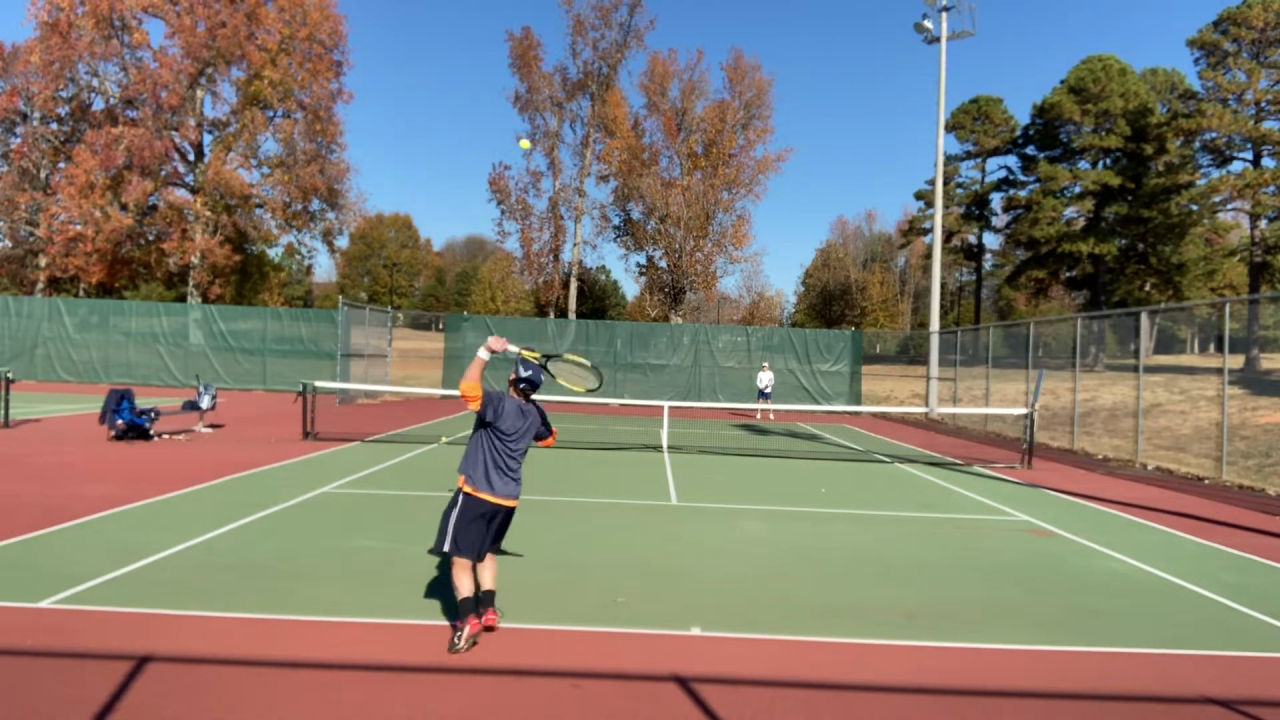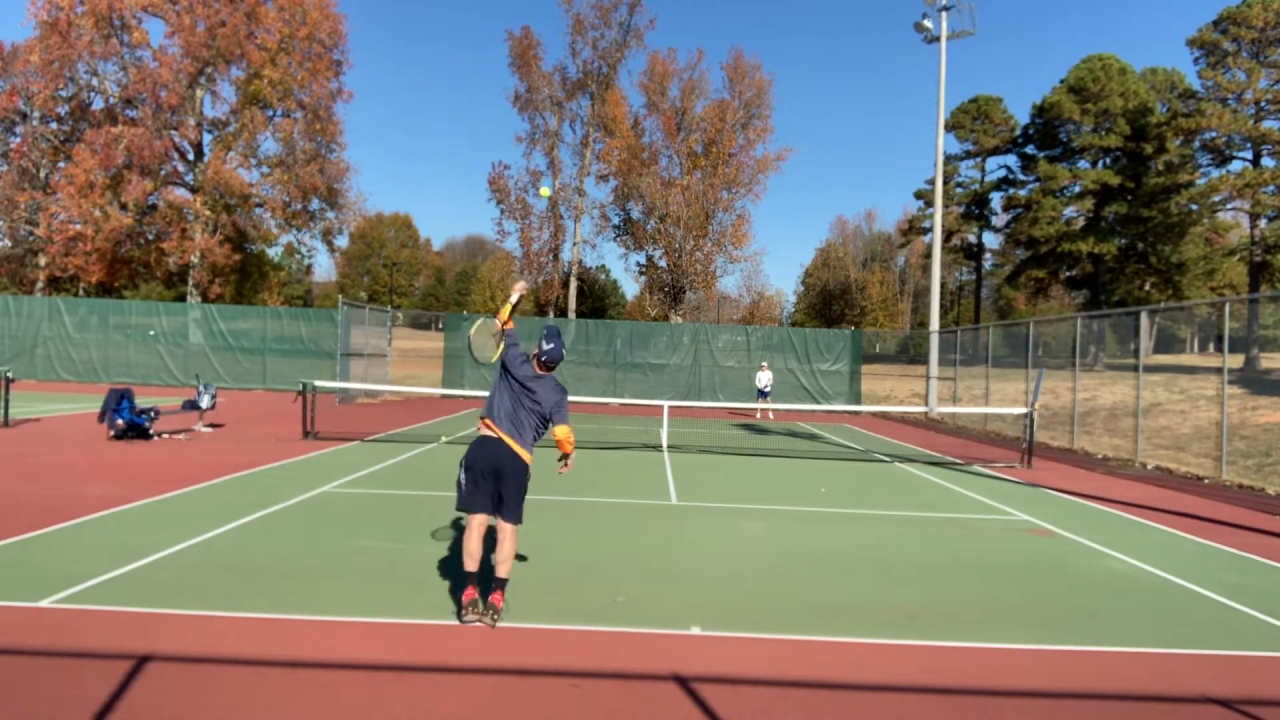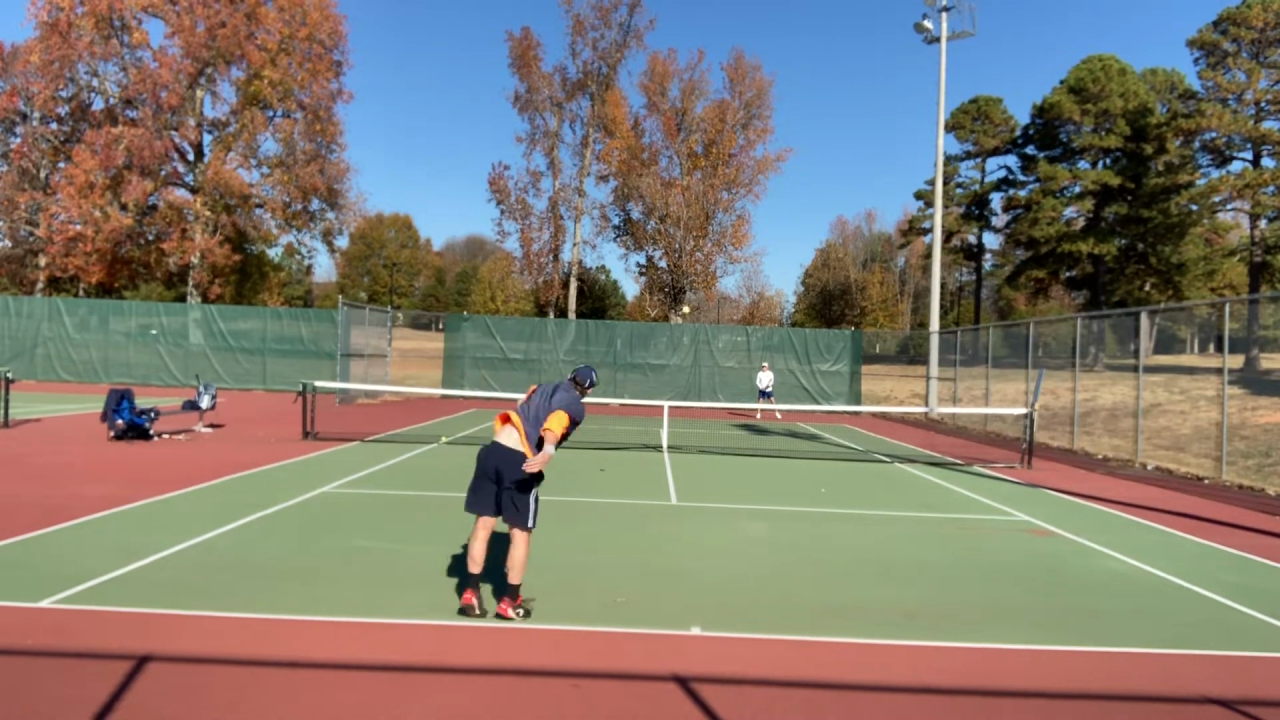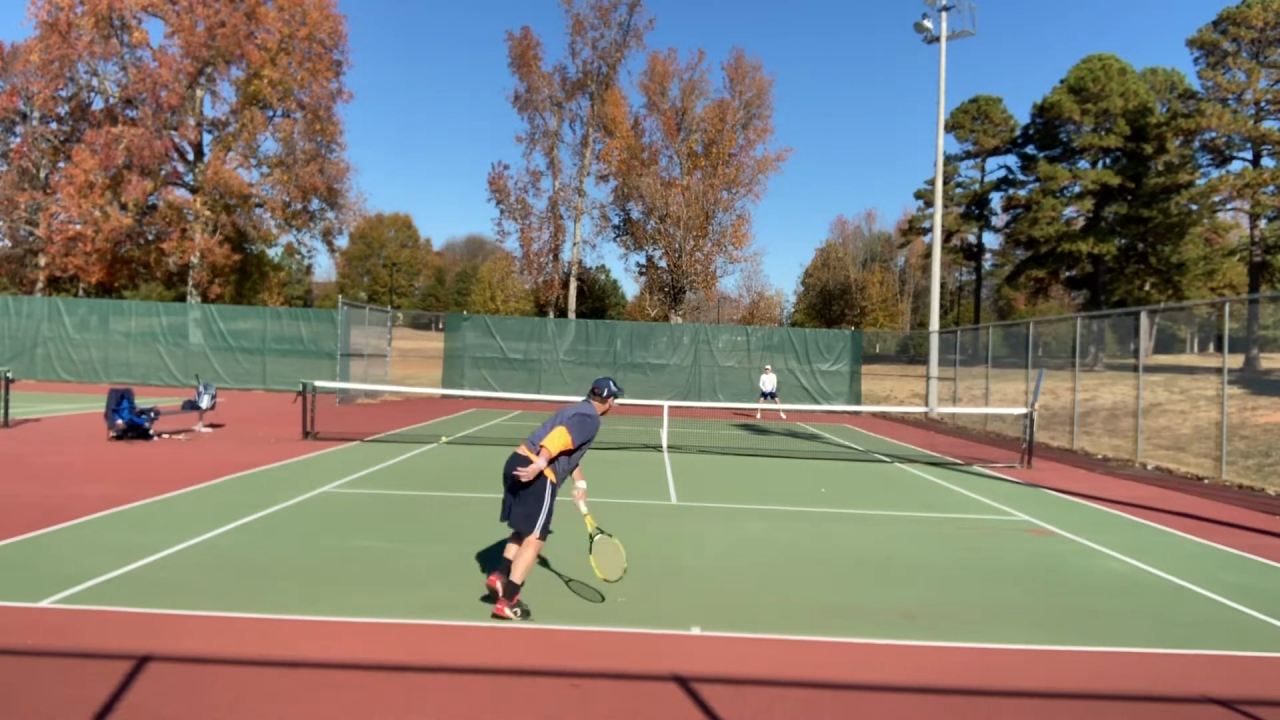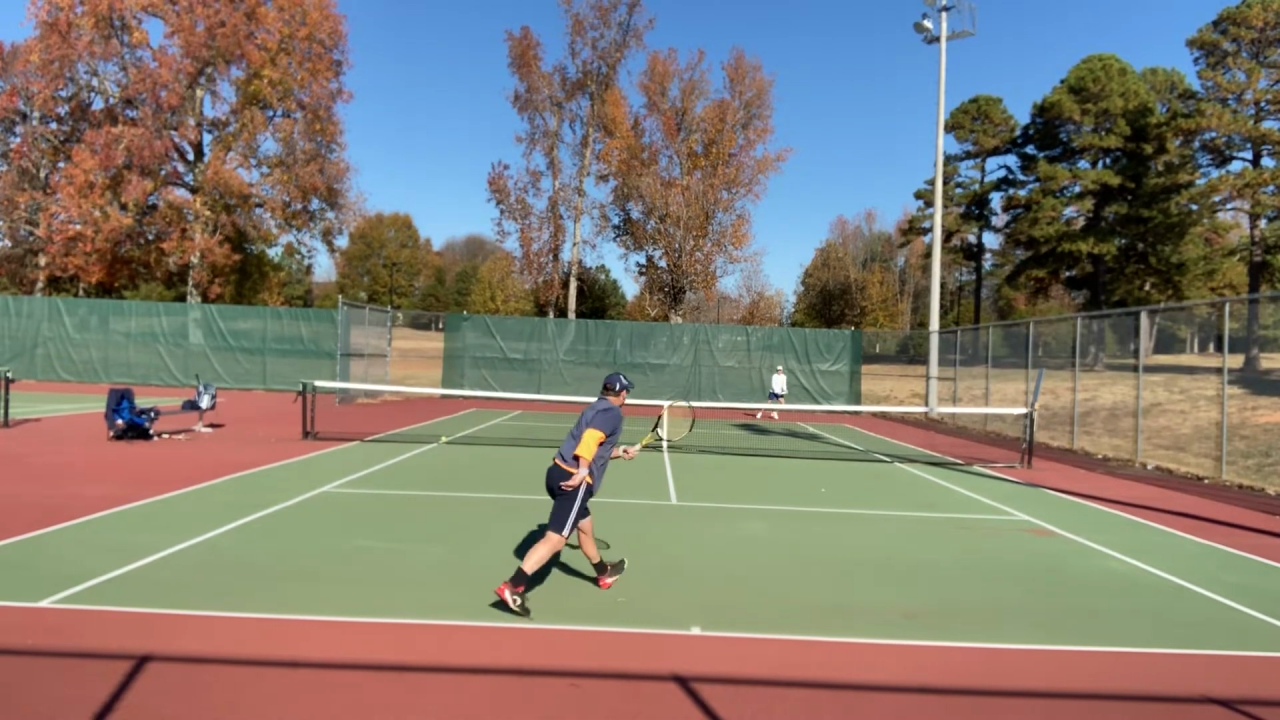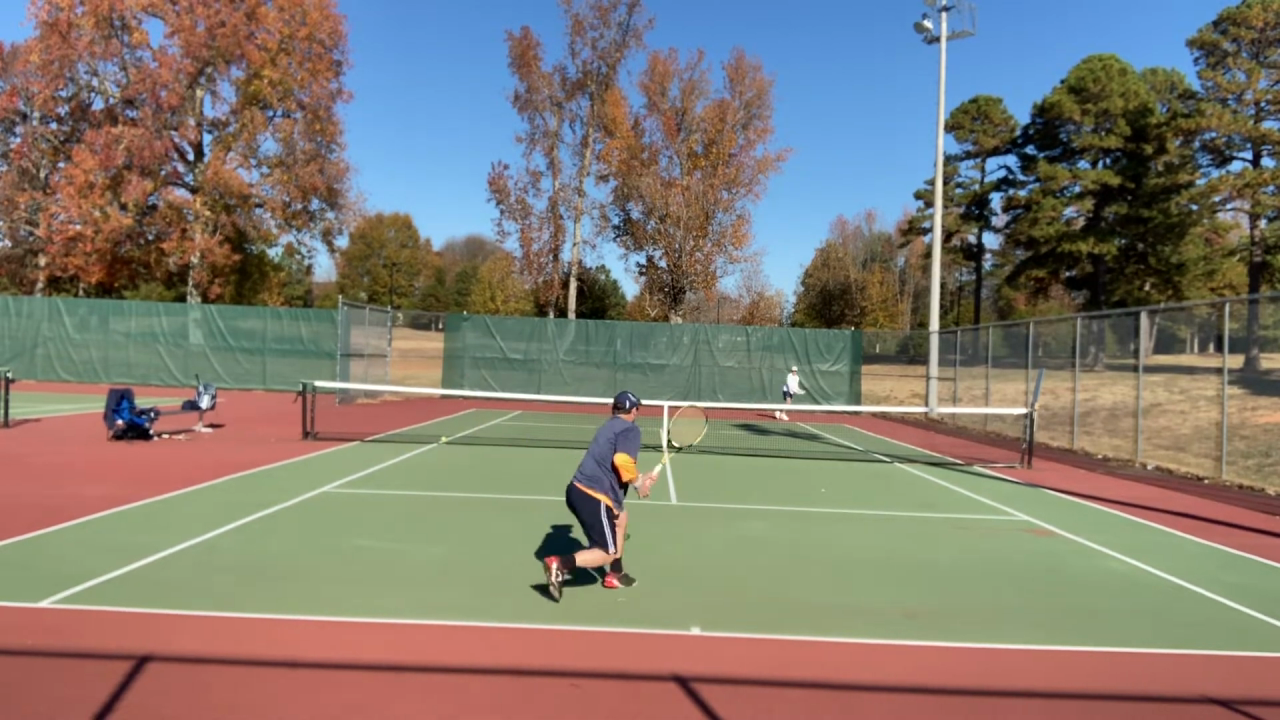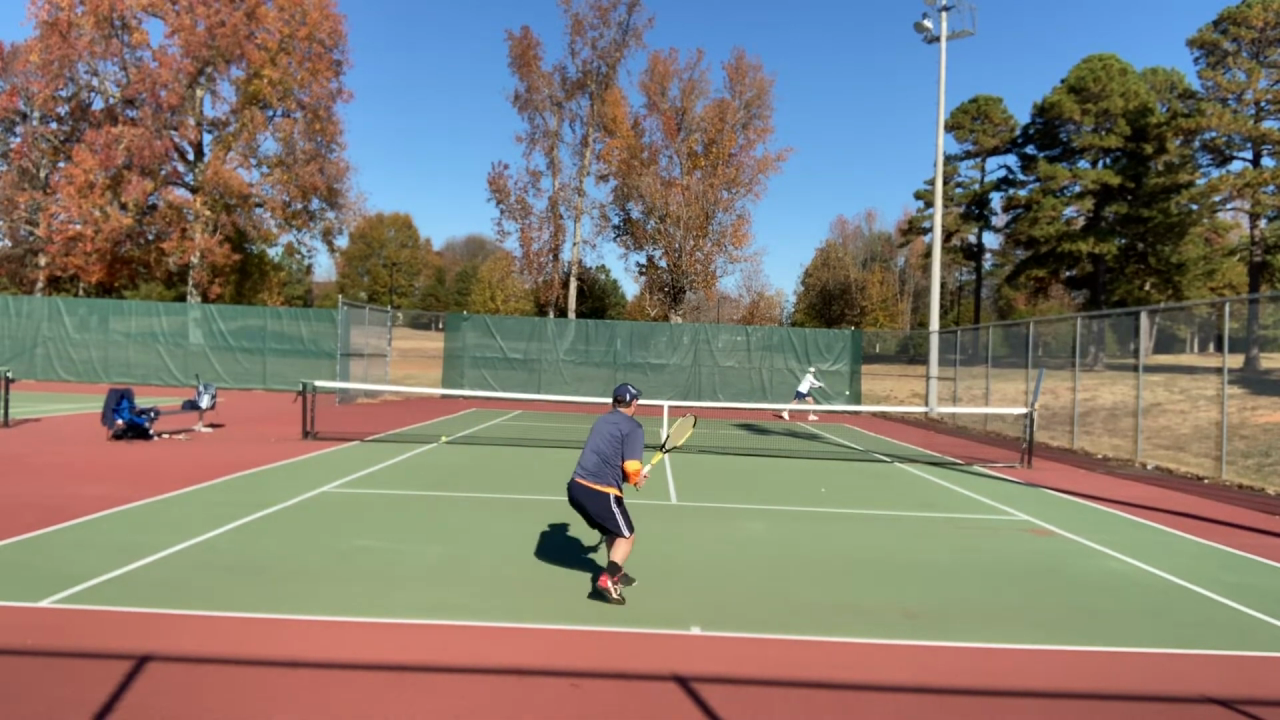
dt=0.2s
person 1, frame 1
left shoulder: (500, 406)
right shoulder: (536, 413)
left elbow: (469, 390)
right elbow: (549, 437)
left wrist: (486, 351)
left hip: (476, 494)
right hip: (507, 497)
left knee: (460, 562)
right knee: (486, 554)
left ankle: (468, 617)
right ankle: (488, 609)
person 1, frame 2
left shoulder: (516, 362)
right shoulder: (557, 393)
left elbow: (505, 325)
right elbow: (563, 434)
left wrist: (513, 298)
right wrist: (568, 455)
left hip: (486, 447)
right hip: (517, 459)
left knee: (477, 521)
right knee: (507, 527)
left ankle: (471, 590)
right ankle: (497, 593)
person 1, frame 3
left shoulder: (551, 388)
right shoulder: (577, 406)
right elbow: (557, 422)
right wrist: (548, 450)
left hip: (494, 450)
right hip: (522, 463)
left knee: (483, 525)
right knee: (520, 533)
left ankle: (470, 593)
right ankle: (510, 601)
person 1, frame 4
left shoulder: (575, 409)
right shoulder: (589, 420)
right elbow: (559, 439)
left wrist: (579, 483)
right wrist: (538, 465)
left hip: (517, 463)
right hip: (535, 474)
left knee: (523, 531)
right knee: (533, 540)
left ankle: (499, 577)
right ankle: (506, 600)
person 1, frame 5
left shoulder: (594, 408)
right shoulder: (613, 414)
right elbow: (591, 438)
left wrist: (622, 451)
right wrist: (582, 472)
left hip: (559, 472)
right hip: (573, 480)
left knee: (586, 526)
right knee: (555, 539)
left ankle: (604, 573)
right ankle: (513, 587)
person 1, frame 6
left shoulder: (608, 427)
right shoulder: (629, 430)
right elbow: (623, 460)
left wrist: (641, 477)
right wrist: (638, 484)
left hip: (577, 490)
right hip: (592, 498)
left knee: (620, 520)
right knee: (606, 554)
left ankle: (615, 574)
right ankle: (559, 565)
person 1, frame 7
left shoulder: (602, 421)
right shoulder: (633, 427)
right elbow: (631, 467)
left wrist: (634, 476)
right wrist: (636, 479)
left hip: (577, 487)
right hip: (600, 493)
left knee: (613, 530)
right knee: (626, 536)
left ankle: (615, 575)
right ankle: (607, 580)
